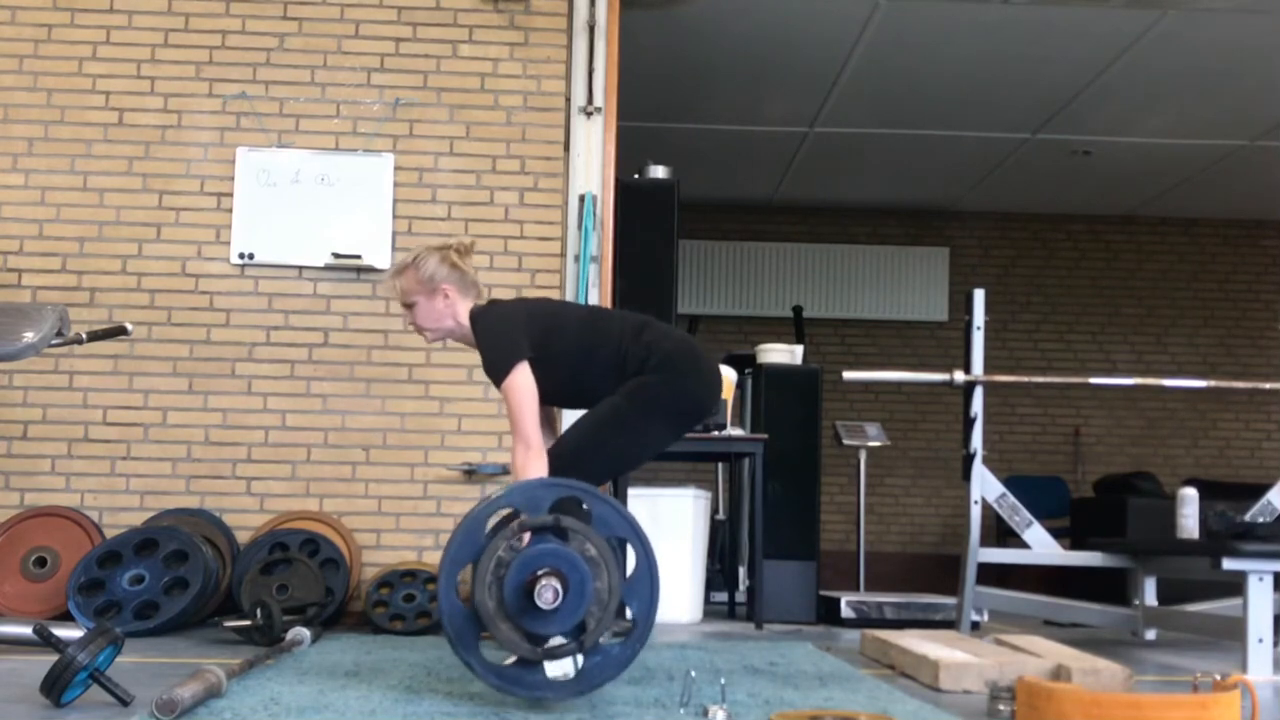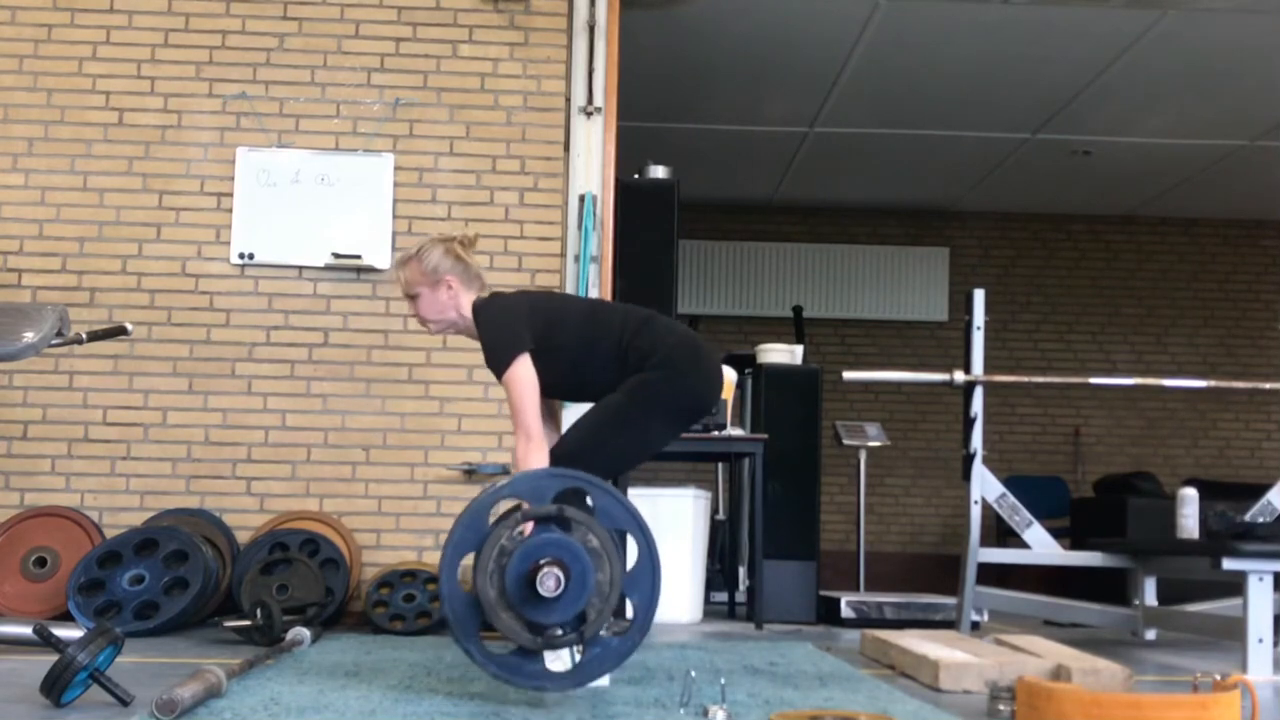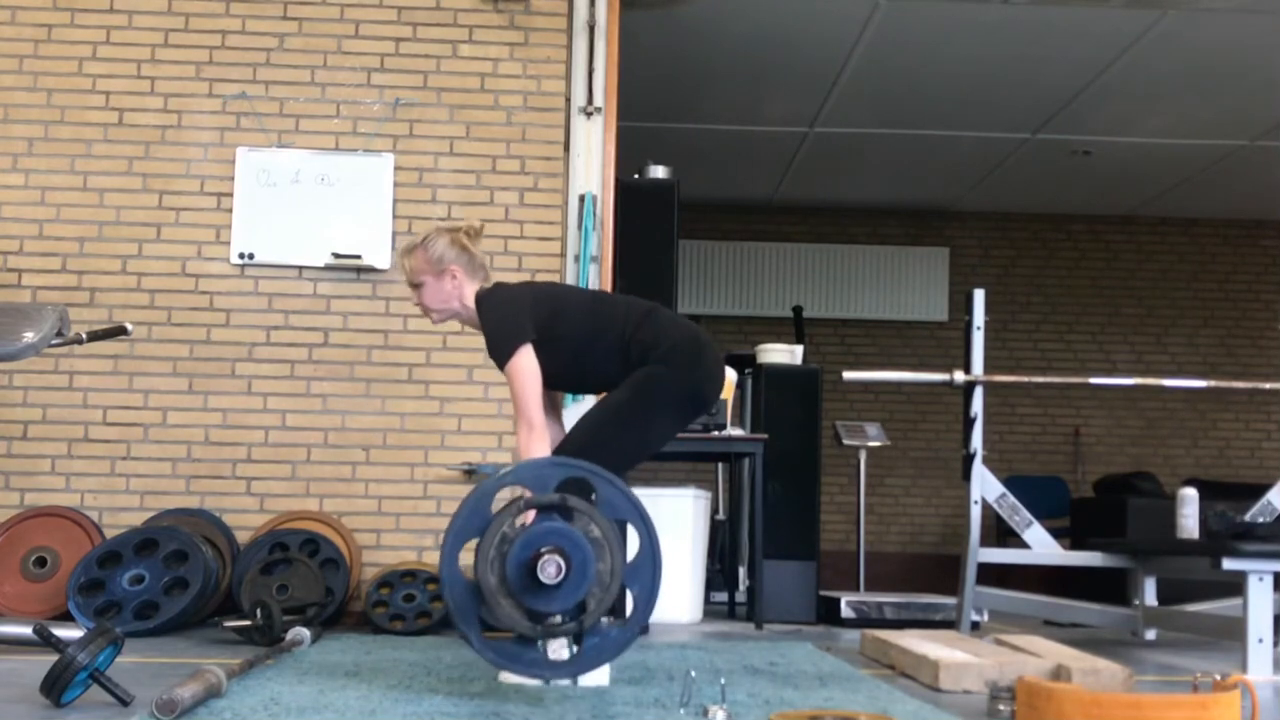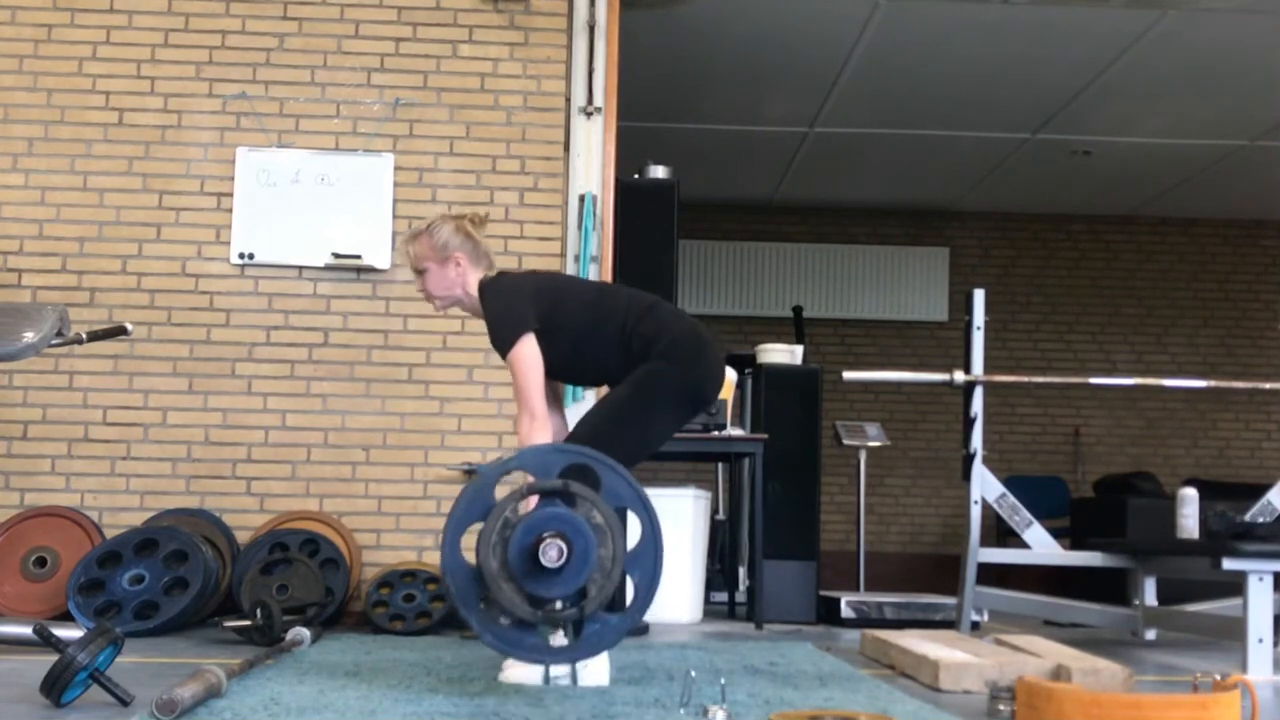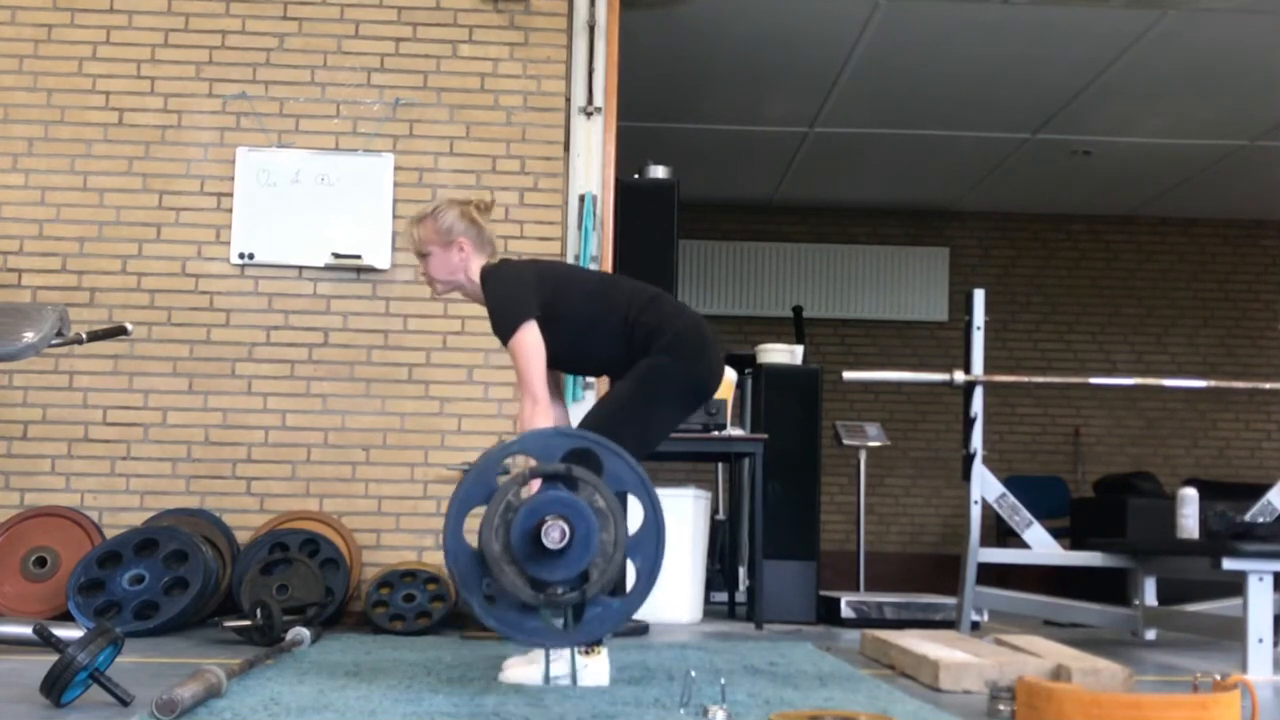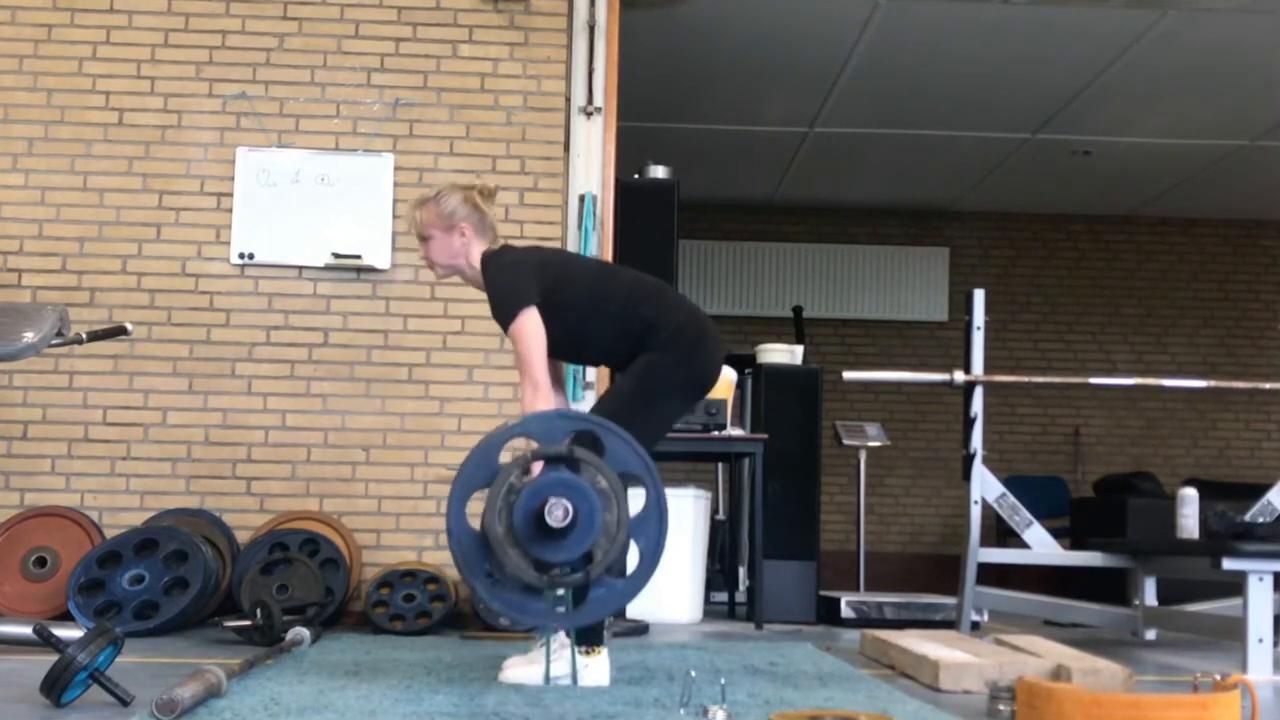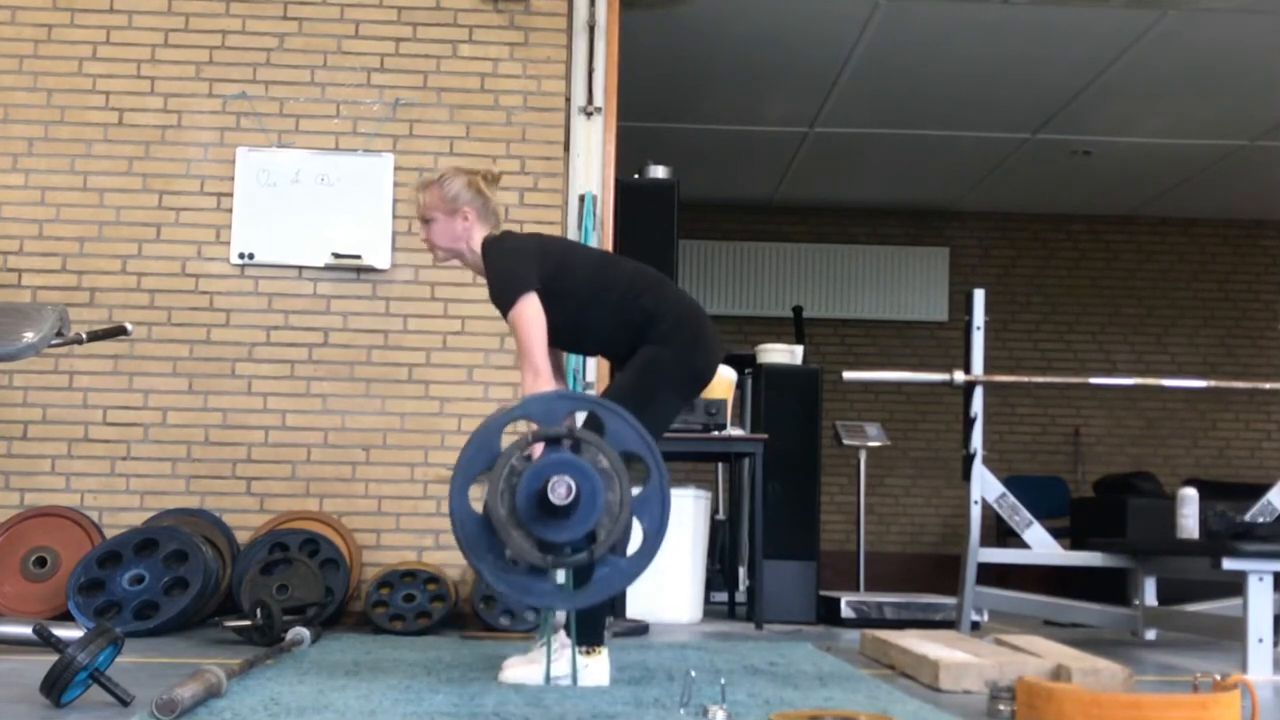
dt=0.1s
person 1, frame 1
left shoulder: (496, 330)
right shoulder: (505, 324)
left elbow: (529, 446)
right elbow: (542, 441)
left hip: (674, 377)
right hip: (680, 376)
left knee: (560, 482)
right knee: (559, 482)
person 1, frame 2
left shoulder: (494, 318)
right shoulder: (507, 317)
left elbow: (530, 437)
right elbow: (544, 433)
left hip: (674, 372)
right hip: (676, 371)
right knee: (572, 472)
person 1, frame 3
left shoulder: (504, 313)
right shoulder: (508, 306)
left elbow: (532, 428)
right elbow: (547, 424)
left hip: (679, 366)
right hip: (678, 365)
person 1, frame 4
left shoulder: (502, 300)
right shoulder: (514, 297)
left elbow: (534, 418)
right elbow: (549, 412)
left hip: (677, 362)
right hip: (678, 363)
right knee: (572, 488)
person 1, frame 5
left shoulder: (505, 287)
right shoulder: (516, 284)
left elbow: (536, 403)
right elbow: (550, 400)
left wrist: (536, 485)
left hip: (678, 356)
right hip: (681, 355)
left ankle: (584, 650)
right ankle: (579, 637)
person 1, frame 6
left shoulder: (505, 272)
right shoulder: (516, 271)
left elbow: (536, 389)
right elbow: (549, 385)
left hip: (676, 351)
right hip: (673, 351)
left ankle: (585, 652)
right ankle: (580, 636)
person 1, frame 7
left shoulder: (506, 259)
right shoulder: (517, 257)
left elbow: (537, 375)
right elbow: (549, 373)
left hip: (674, 345)
right hip: (673, 345)
left ankle: (586, 651)
right ankle: (580, 636)
